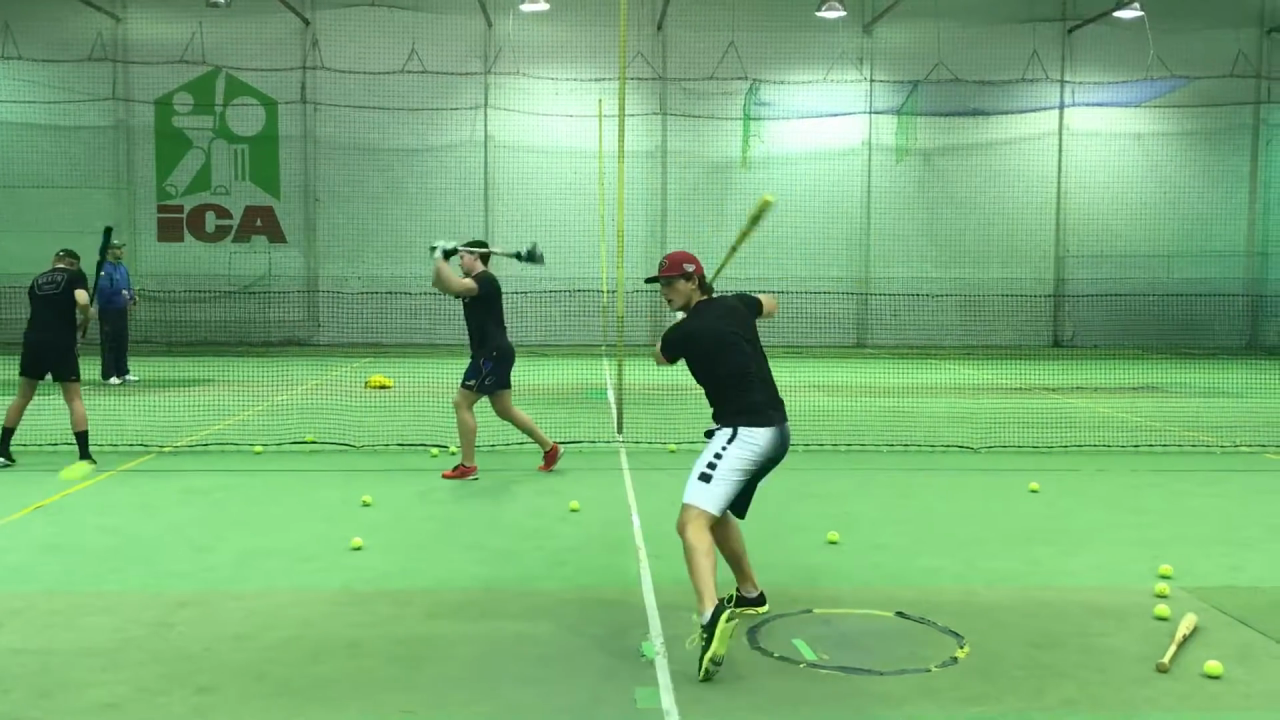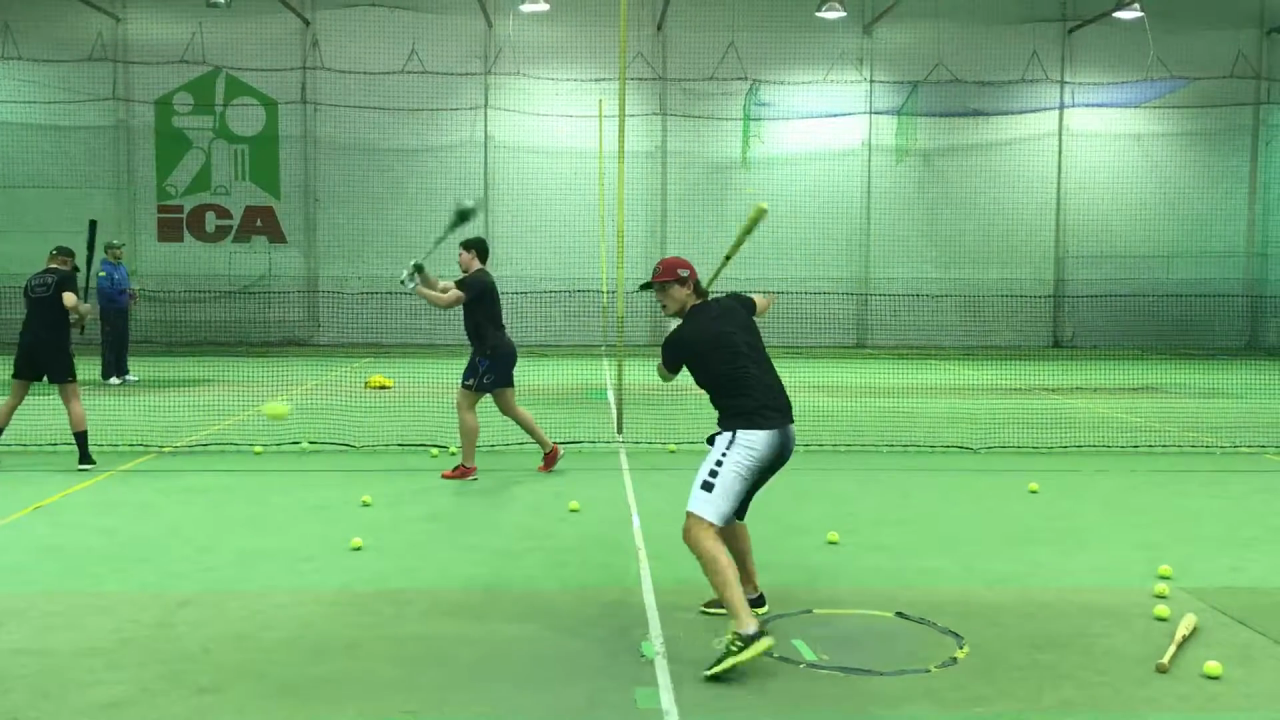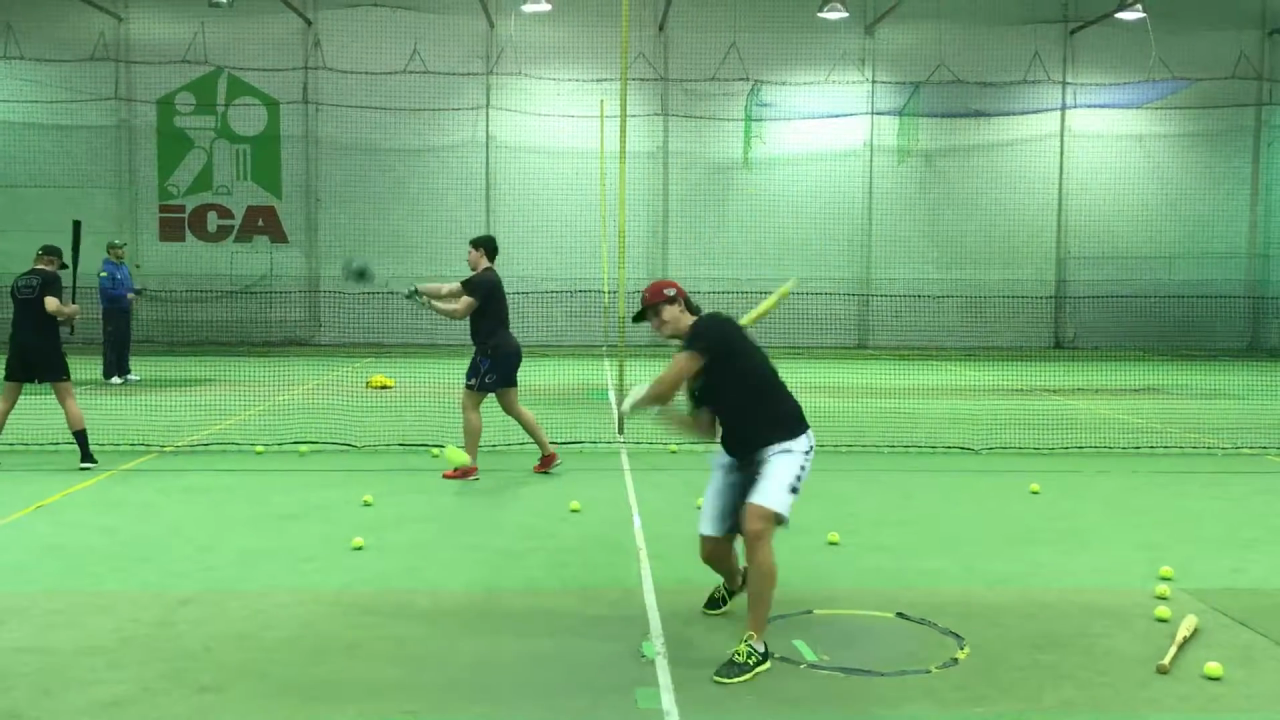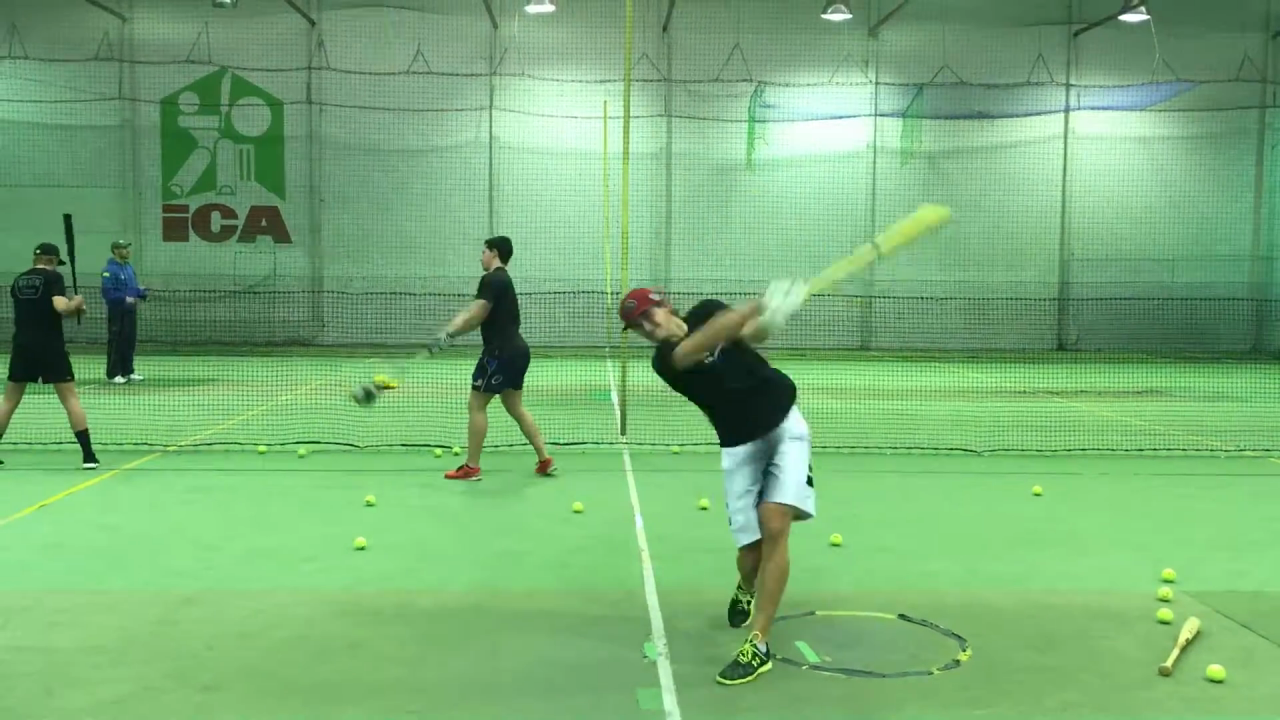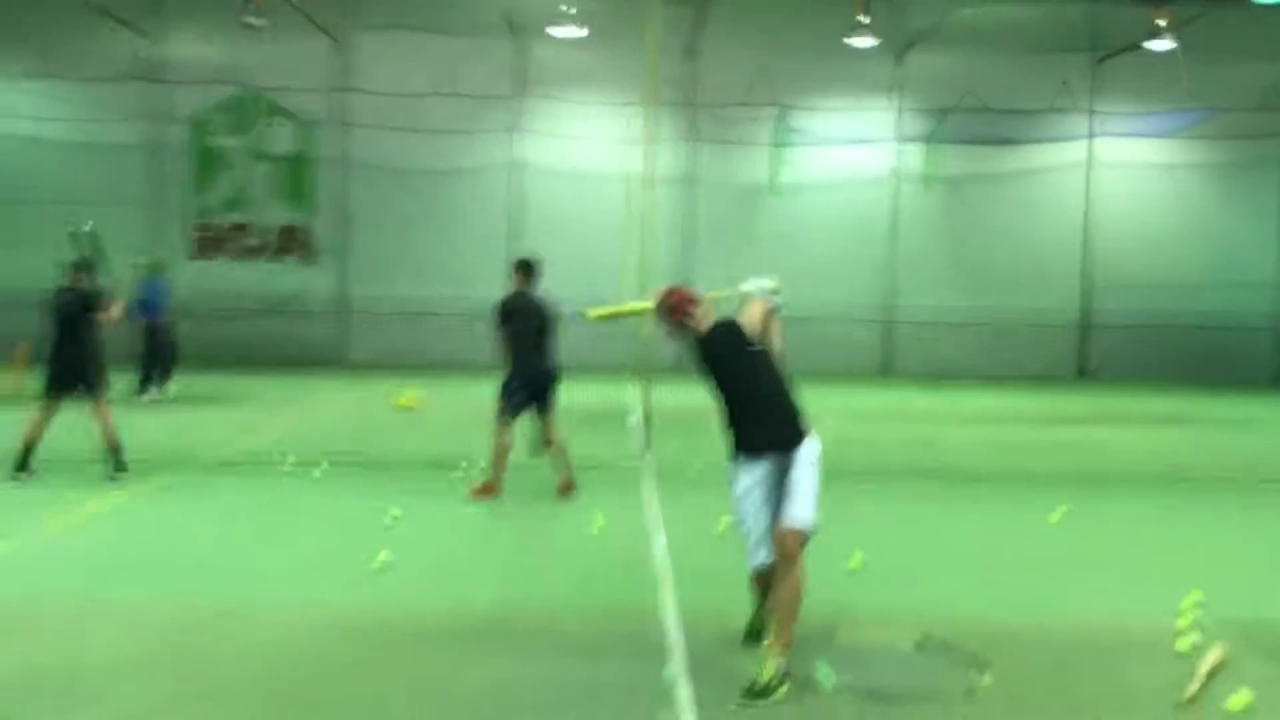
dt=0.2s
person 1, frame 1
left shoulder: (684, 333)
right shoulder: (736, 304)
left elbow: (661, 357)
right elbow: (770, 305)
left hip: (743, 432)
right hip: (772, 429)
left knee: (691, 521)
right knee: (713, 511)
left ankle: (712, 614)
right ankle: (749, 593)
person 1, frame 2
left shoulder: (680, 339)
right shoulder: (733, 306)
left elbow: (665, 375)
right elbow: (764, 302)
left hip: (746, 434)
right hip: (781, 433)
left knee: (698, 530)
right knee: (723, 513)
left ankle: (746, 629)
right ankle: (750, 593)
person 1, frame 3
left shoulder: (712, 328)
right shoulder: (694, 365)
left elbow: (661, 387)
right elbow: (707, 431)
left wrist: (638, 399)
right wrist: (667, 412)
left hip: (786, 444)
right hip: (738, 453)
left knee: (755, 526)
right knee: (711, 549)
left ankle: (755, 644)
right ankle: (736, 582)
person 1, frame 4
left shoulder: (706, 314)
right shoulder: (666, 361)
left elbow: (748, 329)
right elbow: (699, 345)
left wrist: (764, 312)
right wrist: (756, 311)
left hip: (785, 426)
right hip: (741, 445)
left knee: (775, 524)
right knee: (751, 548)
left ankle: (758, 644)
right ankle: (746, 589)
person 1, frame 5
left shoulder: (725, 337)
right shoulder: (718, 341)
left elbow: (770, 344)
right elbow: (757, 311)
left wrist: (766, 303)
right wrist: (757, 295)
left hip: (797, 446)
right hip: (757, 459)
left knee: (788, 544)
right knee: (766, 564)
left ankle: (776, 663)
right ankle: (763, 608)
person 2, frame 1
left shoulder: (487, 280)
right shoulder: (469, 283)
left elbow: (455, 286)
right elbow: (441, 283)
left wrist: (440, 258)
right wrist: (443, 258)
left hip: (492, 353)
right hip: (491, 353)
left knee: (461, 403)
right knee: (505, 409)
left ankle: (467, 466)
right ankle: (550, 448)
person 2, frame 2
left shoulder: (478, 280)
right shoulder: (472, 280)
left elbow: (444, 302)
right elbow: (438, 287)
left wrist: (416, 288)
right wrist: (421, 275)
left hip: (491, 351)
right hip: (499, 350)
left knee: (465, 403)
right knee: (508, 406)
left ankle: (468, 466)
right ankle: (550, 449)
person 2, frame 3
left shoulder: (483, 280)
right shoulder: (481, 279)
left elbow: (460, 311)
right elbow: (445, 290)
left wrist: (430, 304)
right wrist: (421, 289)
left hip: (493, 351)
right hip: (506, 349)
left knee: (469, 404)
right knee: (512, 406)
left ankle: (469, 466)
right ankle: (547, 453)
person 2, frame 4
left shoulder: (493, 279)
right shoulder: (497, 280)
left elbow: (476, 317)
right elbow: (469, 312)
left wrist: (449, 333)
right wrist: (448, 332)
left hip: (500, 352)
right hip: (515, 351)
left knee: (476, 405)
right knee: (515, 407)
left ankle: (472, 467)
right ankle: (544, 459)
person 2, frame 5
left shoulder: (510, 304)
right shoulder: (541, 307)
left elbow: (504, 339)
right elbow: (548, 342)
left wrist: (510, 368)
left hip: (523, 372)
right hip: (544, 371)
left knee: (504, 424)
right knee: (547, 425)
left ankle: (493, 484)
right ankle: (567, 481)
person 3, frame 1
left shoulder: (37, 281)
right shoulder: (76, 275)
left elbow: (41, 312)
right elbow: (83, 301)
left wrist: (73, 324)
right wrist: (87, 317)
left hip: (33, 342)
right hip: (62, 343)
left knee: (23, 397)
right knee: (74, 400)
right ankle: (84, 455)
person 3, frame 2
left shoulder: (31, 281)
right shoulder: (66, 277)
right elbow: (70, 303)
left wrist: (70, 323)
right wrist: (83, 312)
left hip: (28, 344)
right hip: (55, 345)
right knee: (72, 401)
right ankle: (84, 456)
person 3, frame 3
right shoulder: (51, 278)
right elbow: (51, 308)
left wrist: (60, 321)
right wrist: (70, 312)
left hip: (19, 346)
right hip: (46, 346)
right knee: (68, 400)
right ankle: (86, 454)
person 3, frame 4
left shoulder: (18, 281)
right shoulder: (53, 277)
right elbow: (60, 307)
left wrist: (69, 311)
right wrist: (75, 302)
left hip: (22, 346)
right hip: (50, 346)
right knee: (70, 400)
right ankle: (88, 454)
person 3, frame 5
left shoulder: (59, 295)
right shoulder: (88, 295)
right elbow: (108, 317)
left wrist: (107, 308)
right wrist: (117, 307)
left hip: (62, 359)
right hip: (85, 358)
left knee: (44, 412)
right knee: (102, 411)
left ankle: (22, 465)
right ankle: (117, 464)
